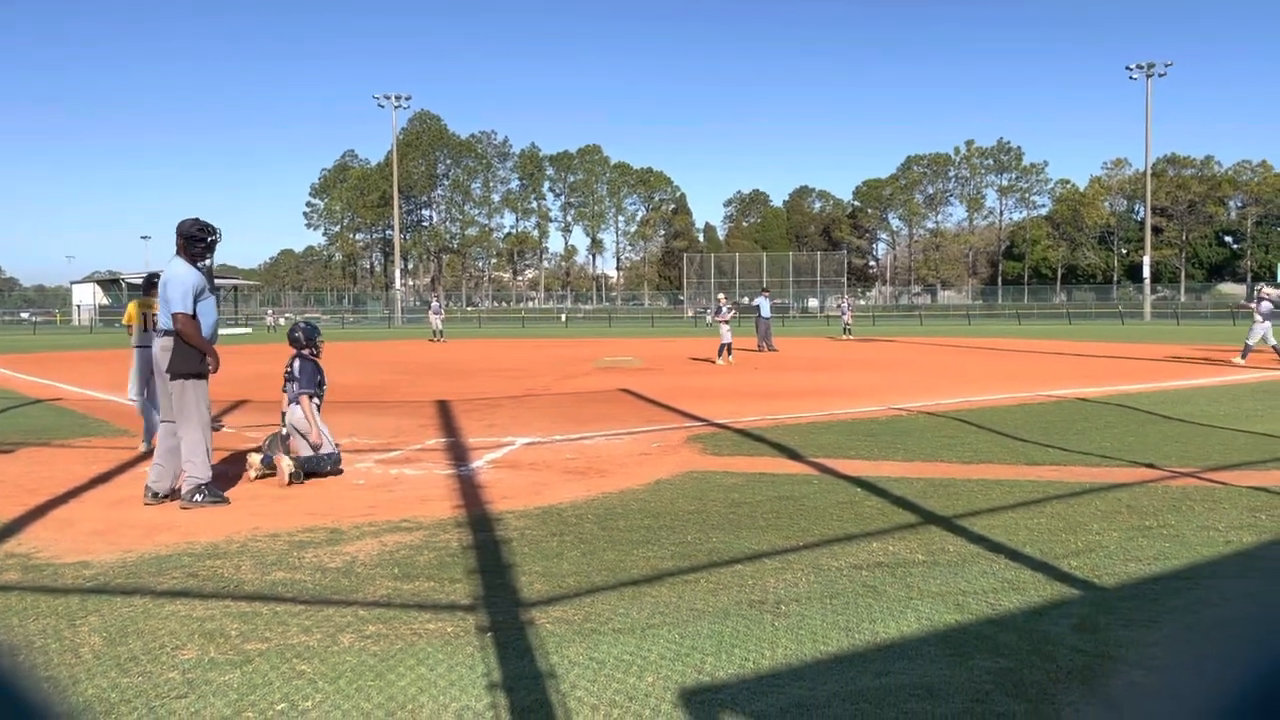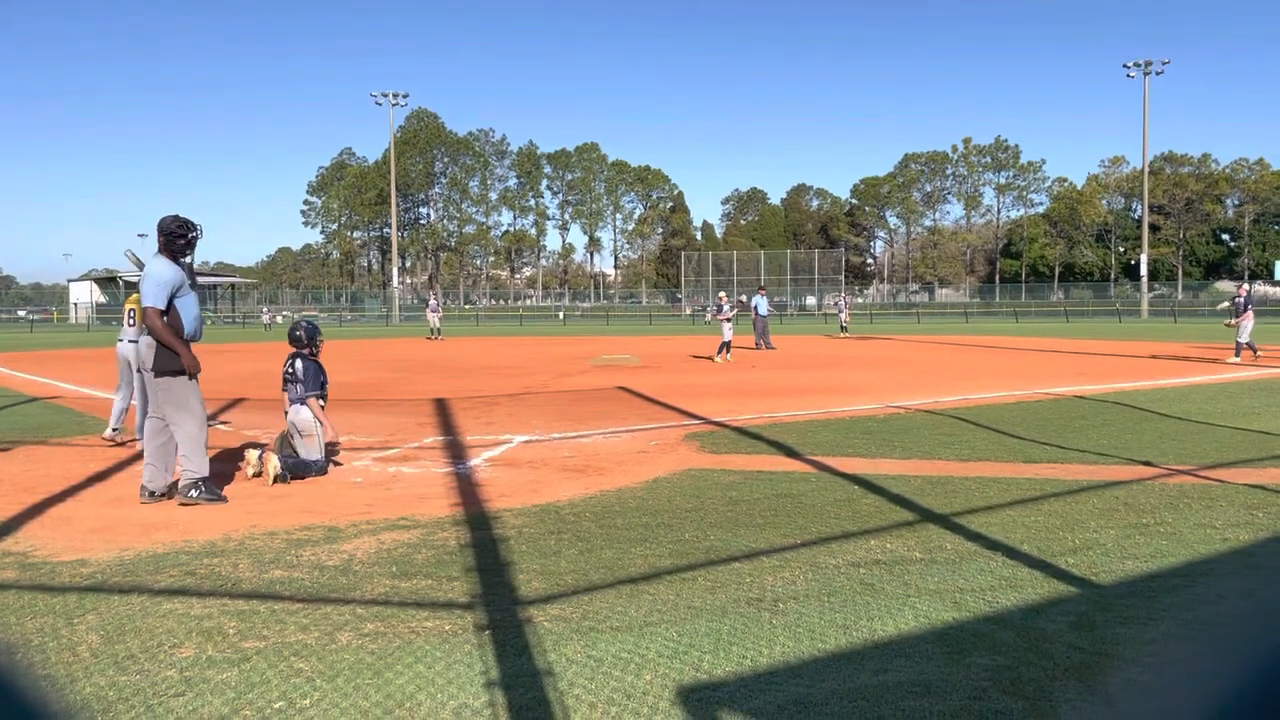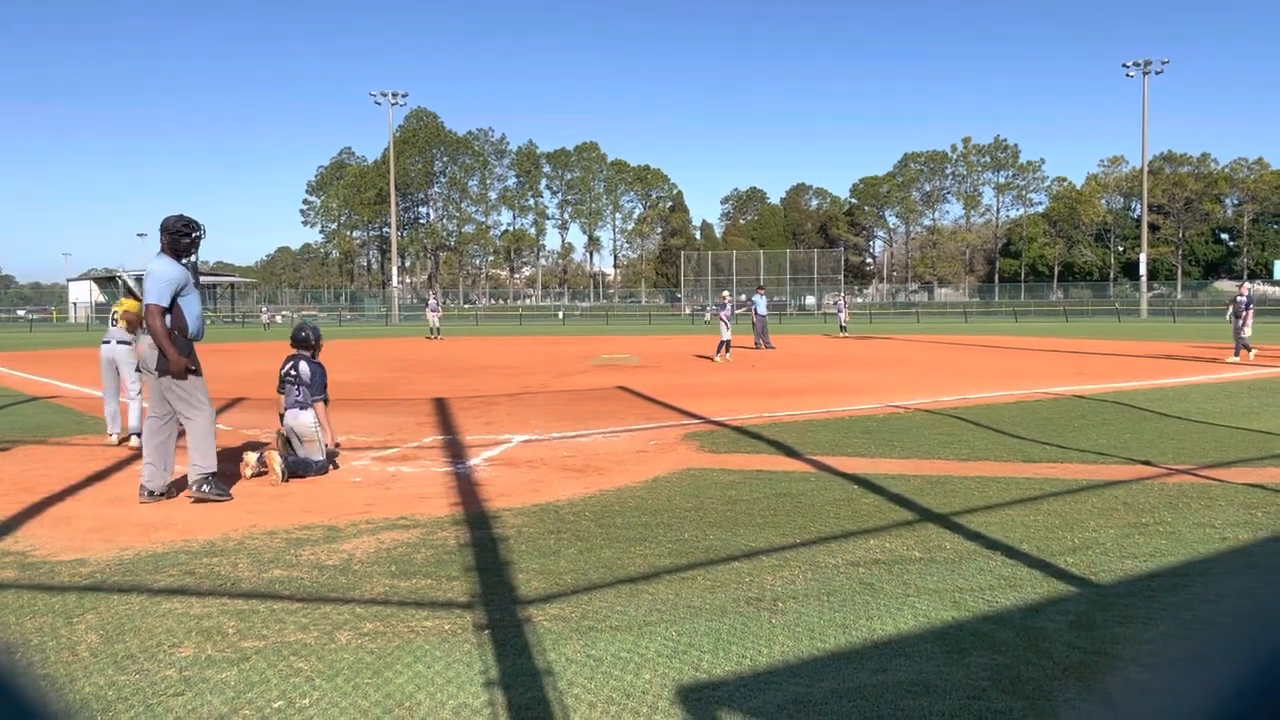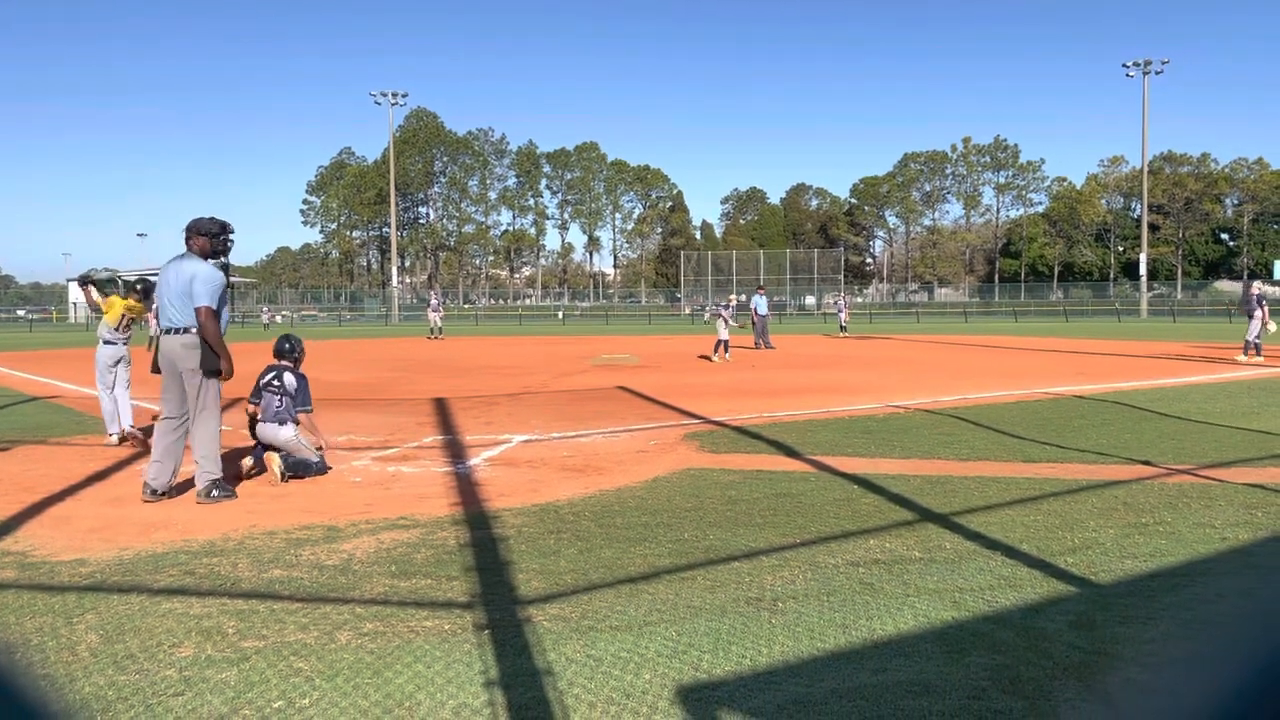
dt=0.4s
person 1, frame 1
left shoulder: (183, 269)
right shoulder: (184, 274)
right elbow: (182, 323)
right wrist: (210, 351)
left hip: (170, 350)
right hip: (181, 351)
left knee: (172, 420)
right knee: (194, 419)
left ankle: (159, 486)
right ankle: (195, 488)
person 1, frame 2
left shoulder: (175, 267)
right shoulder: (162, 271)
right elbow: (151, 318)
right wrist: (184, 351)
left hip: (163, 350)
right hip: (166, 350)
left knee: (160, 417)
right knee: (189, 415)
left ankle: (154, 485)
right ankle: (193, 483)
person 1, frame 3
left shoulder: (176, 266)
right shoulder: (166, 270)
right elbow: (152, 315)
right wrist: (174, 355)
left hip: (160, 349)
right hip: (170, 349)
left knee: (159, 416)
right knee: (199, 412)
left ankle: (153, 485)
right ankle: (203, 478)
person 1, frame 4
left shoulder: (169, 268)
right shoulder: (207, 272)
left elbow: (163, 312)
right elbow: (205, 318)
right wrist: (224, 356)
left hip: (168, 344)
right hip: (194, 346)
left knee: (172, 415)
right knee: (205, 416)
left ankle: (156, 483)
right ankle: (209, 484)
